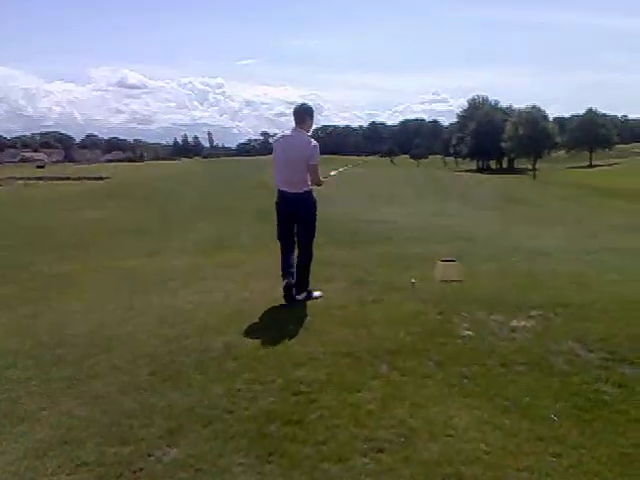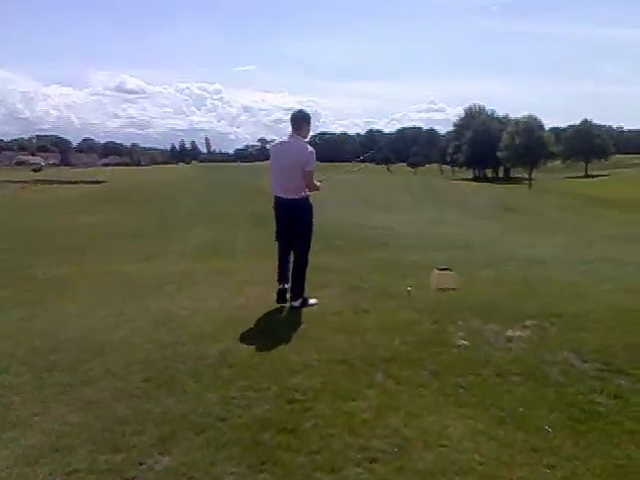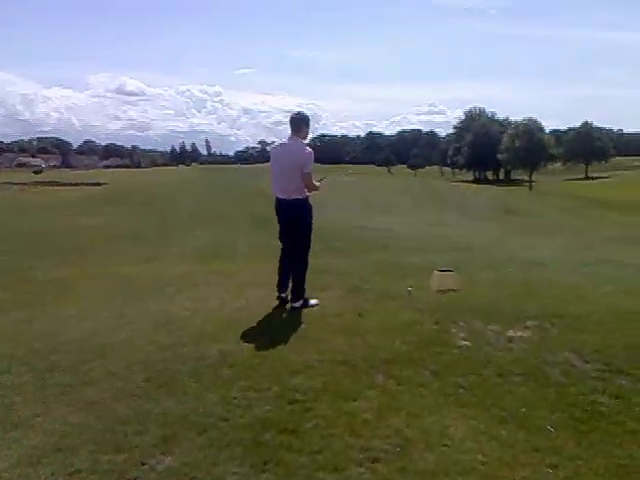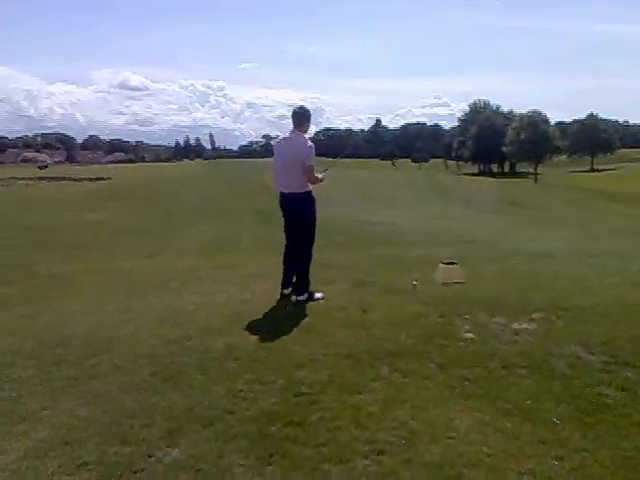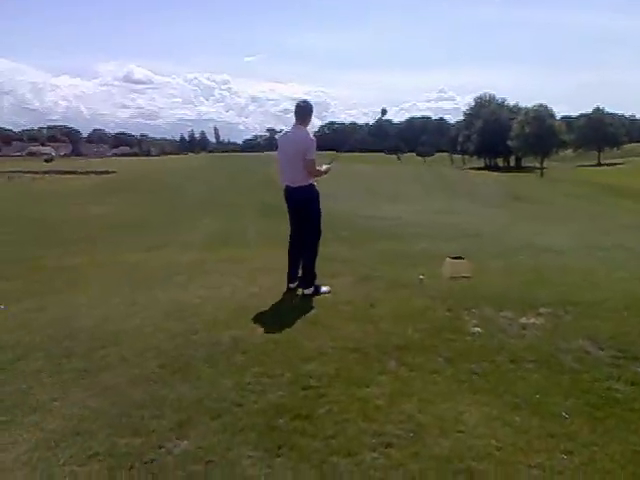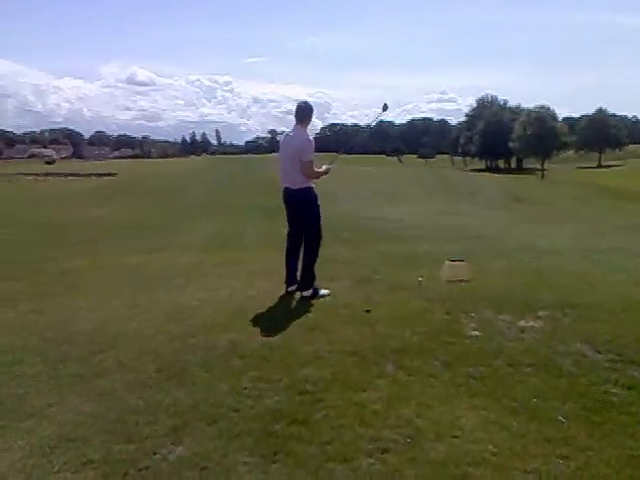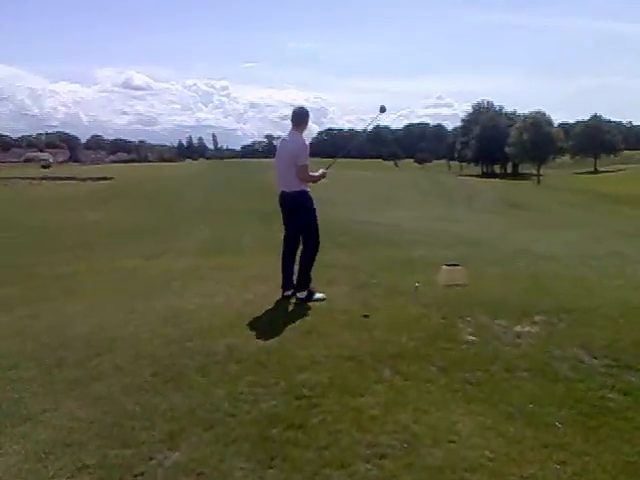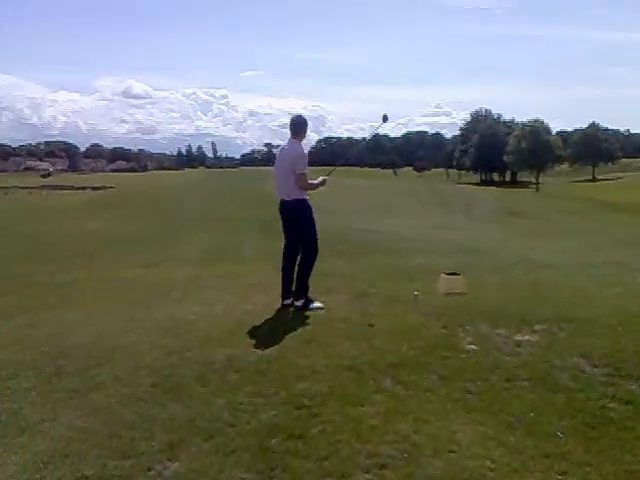
dt=0.1s
person 1, frame 1
left shoulder: (278, 141)
right shoulder: (311, 144)
left elbow: (280, 169)
right elbow: (314, 178)
right wrist: (319, 181)
left hip: (283, 198)
right hip: (303, 199)
left knee: (286, 243)
right knee: (305, 246)
left ankle: (288, 279)
right ankle: (301, 290)
person 1, frame 2
left shoulder: (275, 147)
right shoulder: (307, 151)
left elbow: (279, 175)
right elbow: (309, 184)
right wrist: (317, 186)
left hip: (280, 202)
right hip: (299, 205)
left knee: (284, 247)
right knee: (301, 251)
left ankle: (282, 284)
right ankle: (296, 297)
person 1, frame 3
left shoulder: (275, 149)
right shoulder: (306, 152)
left elbow: (279, 177)
right elbow: (308, 184)
right wrist: (316, 186)
left hip: (281, 204)
right hip: (299, 205)
left knee: (287, 248)
right knee: (300, 252)
left ankle: (282, 290)
right ankle: (297, 298)
person 1, frame 4
left shoulder: (279, 143)
right shoulder: (307, 145)
right elbow: (310, 177)
right wrist: (320, 178)
left hip: (285, 197)
right hip: (302, 199)
left knee: (291, 242)
right knee: (305, 245)
left ankle: (287, 286)
right ankle: (302, 291)
person 1, frame 5
left shoulder: (283, 137)
right shoulder: (308, 138)
right elbow: (311, 171)
right wrist: (324, 170)
left hip: (290, 191)
right hip: (306, 192)
left knee: (296, 236)
right knee: (311, 239)
left ankle: (293, 280)
right ankle: (308, 285)
person 1, frame 6
left shoulder: (286, 138)
right shoulder: (306, 140)
right elbow: (308, 172)
left wrist: (316, 172)
right wrist: (323, 171)
left hip: (289, 192)
right hip: (304, 194)
left knee: (294, 238)
right knee: (312, 239)
left ankle: (291, 282)
right ankle: (307, 287)
person 1, frame 7
left shoulder: (283, 142)
right shoulder: (301, 144)
right elbow: (303, 176)
left wrist: (313, 177)
right wrist: (319, 175)
left hip: (285, 196)
right hip: (299, 197)
left knee: (290, 242)
right knee: (311, 242)
left ankle: (287, 287)
right ankle: (303, 289)
person 1, frame 8
left shoulder: (282, 150)
right shoulder: (300, 152)
right elbow: (302, 184)
left wrist: (312, 184)
right wrist: (318, 183)
left hip: (285, 204)
right hip: (298, 205)
left knee: (290, 250)
right knee: (309, 250)
left ankle: (287, 296)
right ankle: (300, 297)
